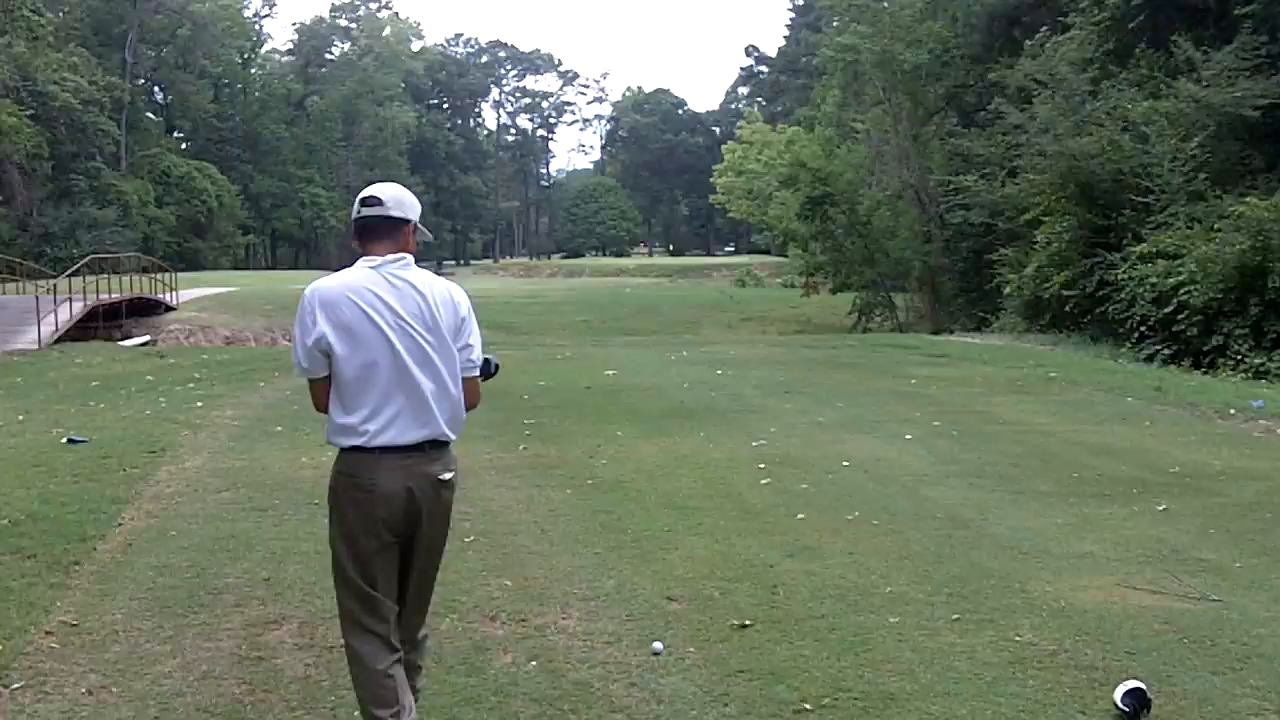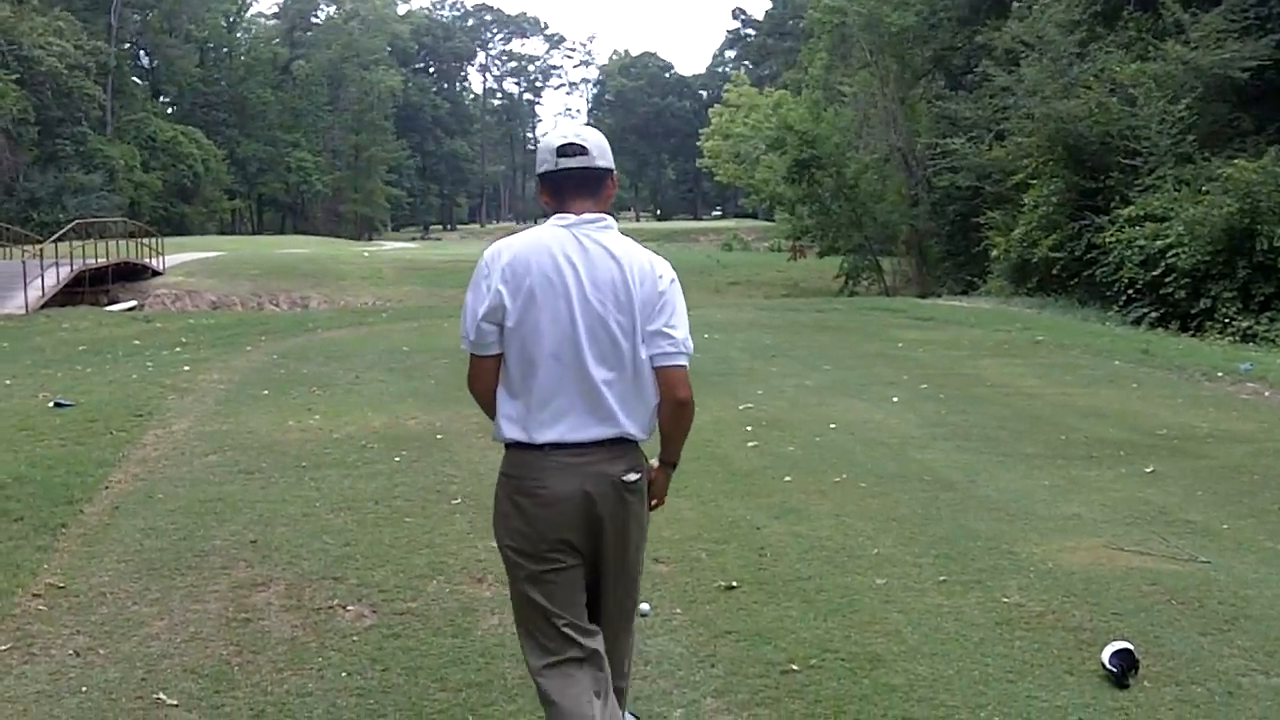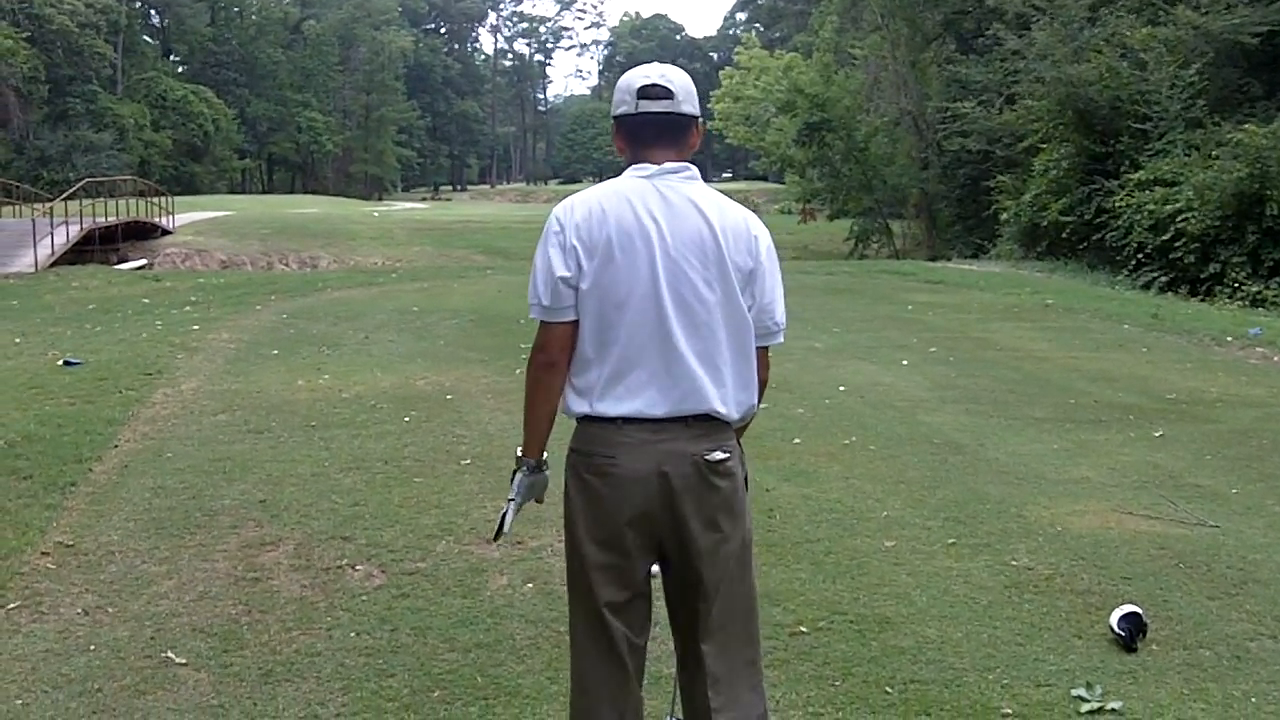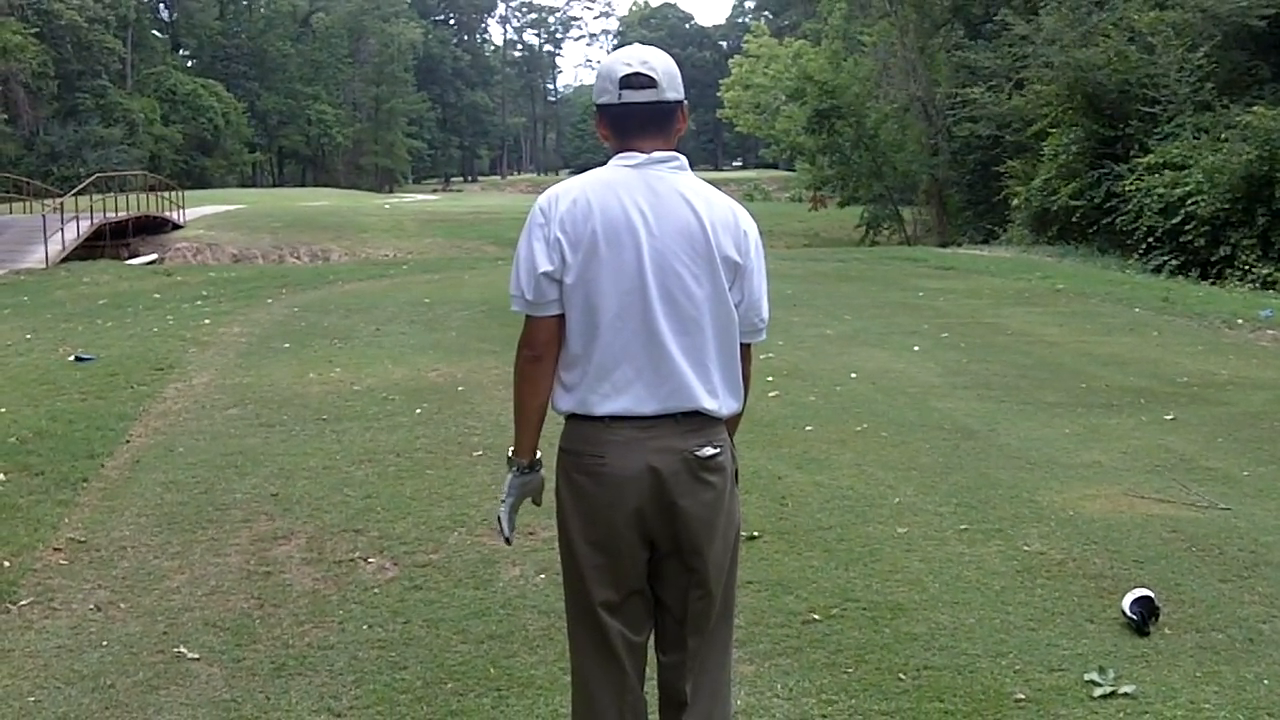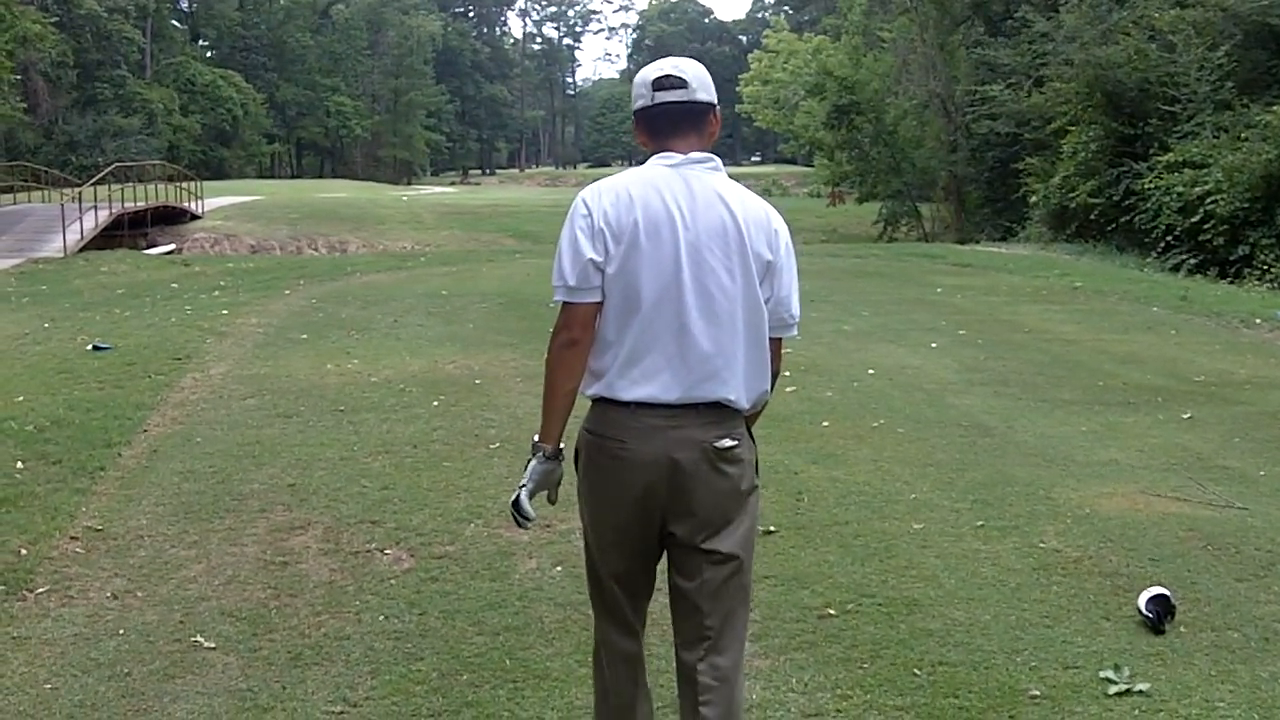
dt=1s
person 1, frame 1
left shoulder: (323, 296)
right shoulder: (448, 294)
left elbow: (322, 399)
right elbow: (470, 397)
left hip: (364, 475)
right hip: (434, 471)
left knee: (370, 623)
right knee: (409, 615)
person 1, frame 2
left shoulder: (504, 259)
right shoulder: (649, 269)
left elbow: (482, 377)
right elbow: (676, 393)
right wrist: (666, 465)
left hip: (536, 476)
right hip: (618, 473)
left knee: (563, 652)
right knee: (604, 643)
person 1, frame 3
left shoulder: (577, 217)
right shoulder: (741, 225)
left elbow: (552, 353)
right elbow: (759, 362)
left wrist: (531, 457)
left hip: (608, 455)
right hip: (708, 456)
left knee: (608, 650)
right knee: (722, 650)
person 1, frame 4
left shoulder: (561, 208)
right shoulder: (728, 215)
left elbow: (539, 348)
right elbow: (741, 353)
left wrist: (524, 460)
left hip: (597, 454)
right hip: (698, 453)
left knee: (607, 645)
right knee: (698, 646)
person 1, frame 5
left shoulder: (602, 202)
right shoulder: (762, 217)
left elbow: (574, 334)
right elbow: (770, 355)
left wrist: (547, 447)
left hip: (620, 438)
right hip: (718, 445)
left knee: (619, 620)
right knee: (713, 639)
